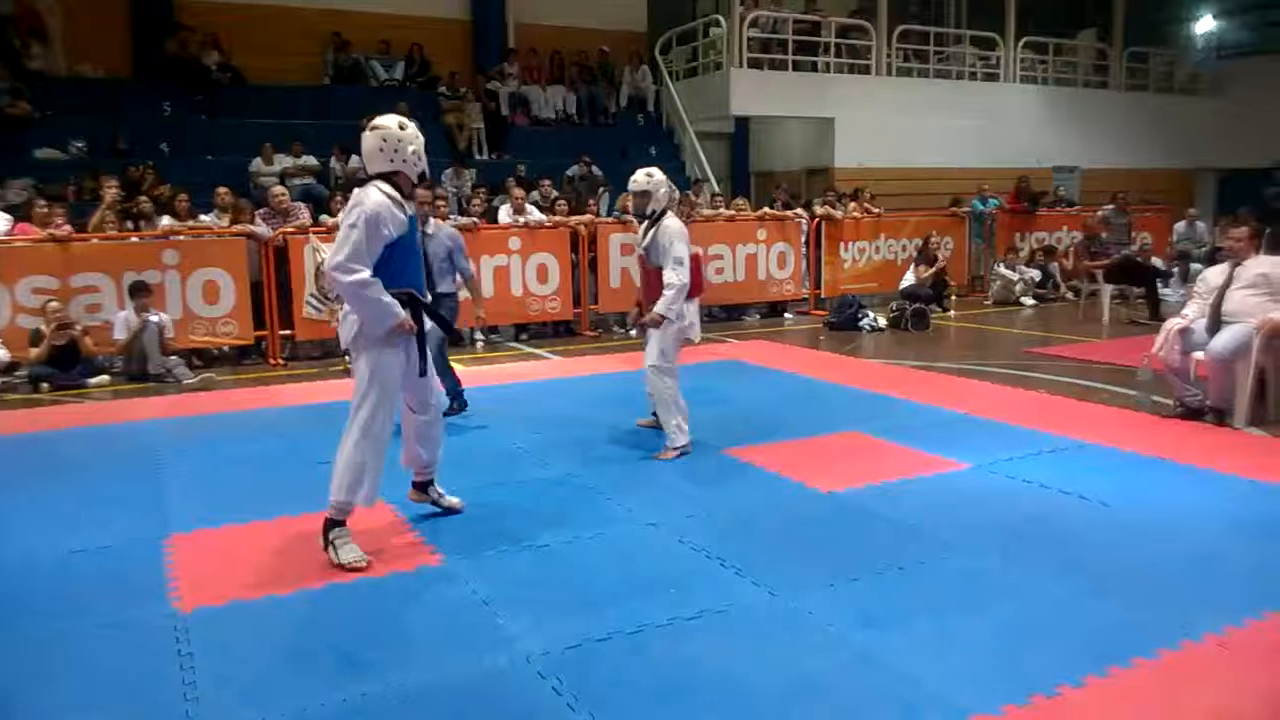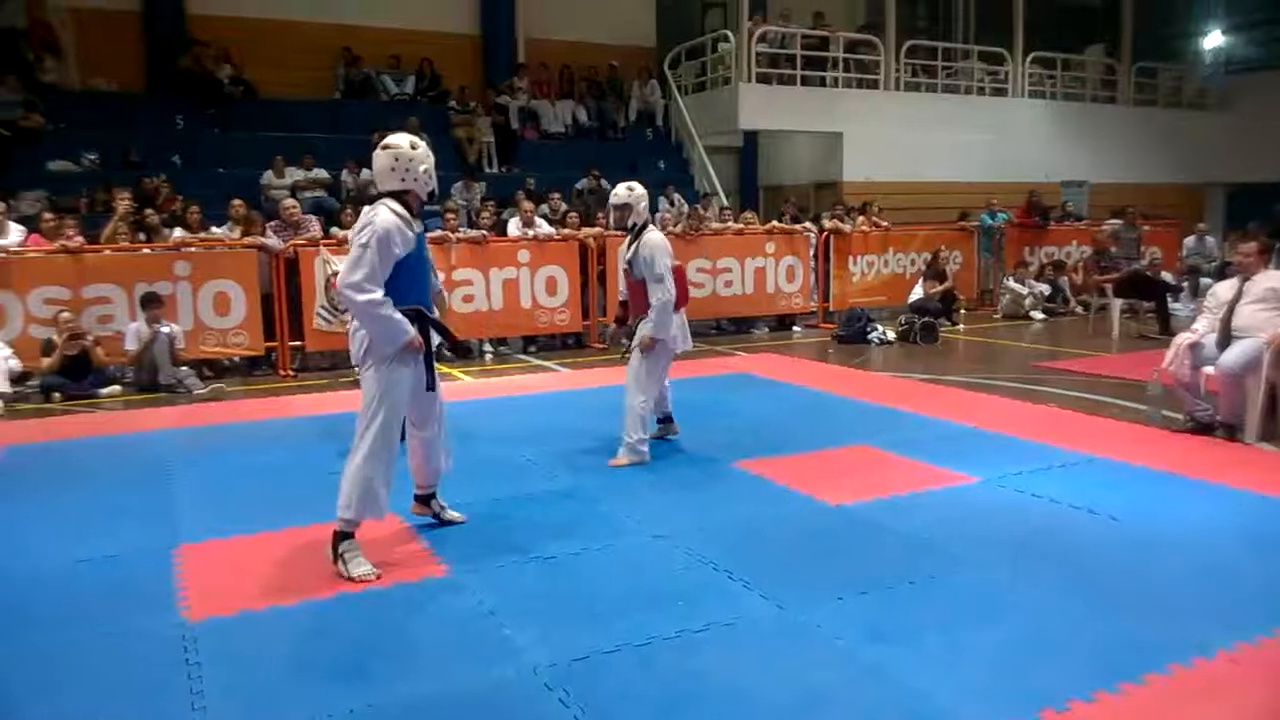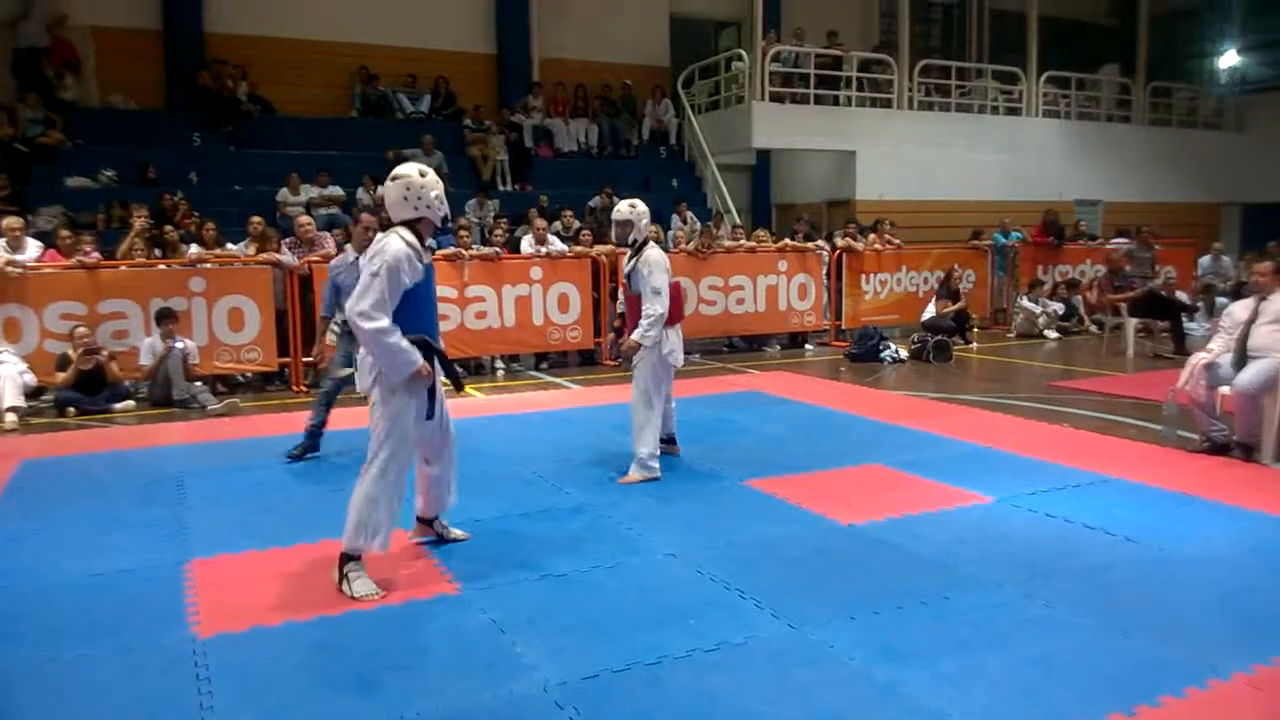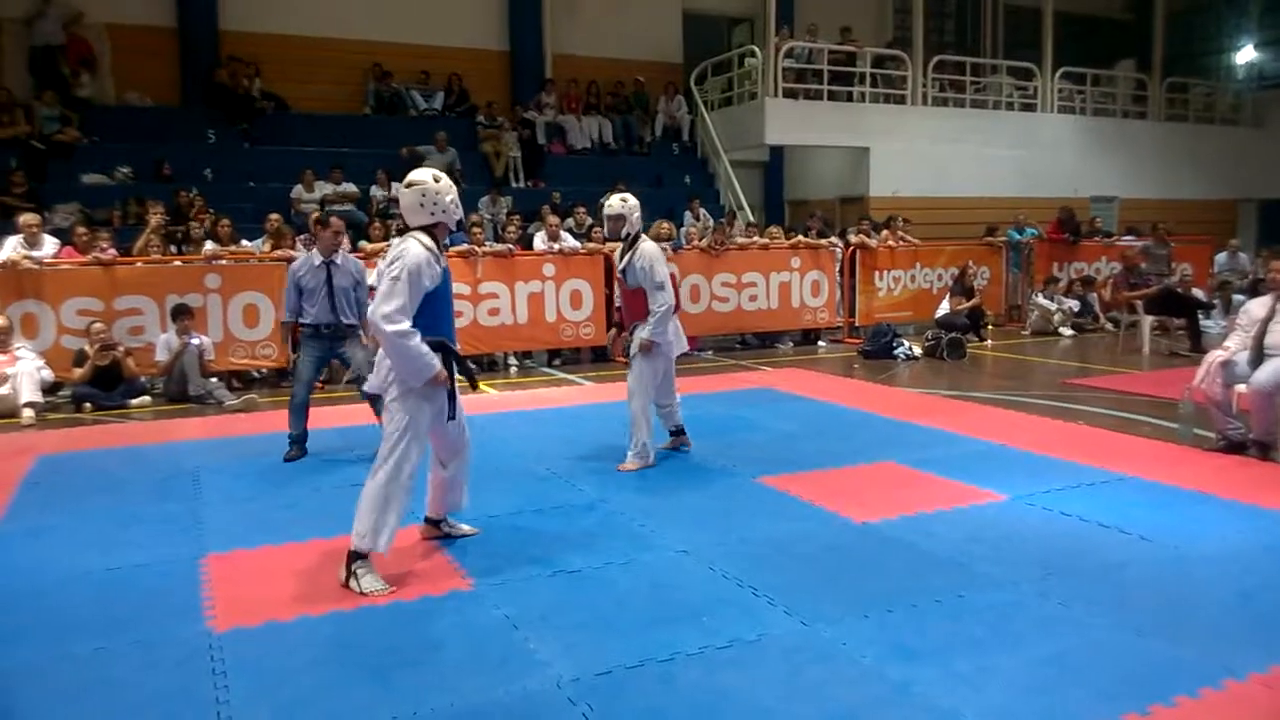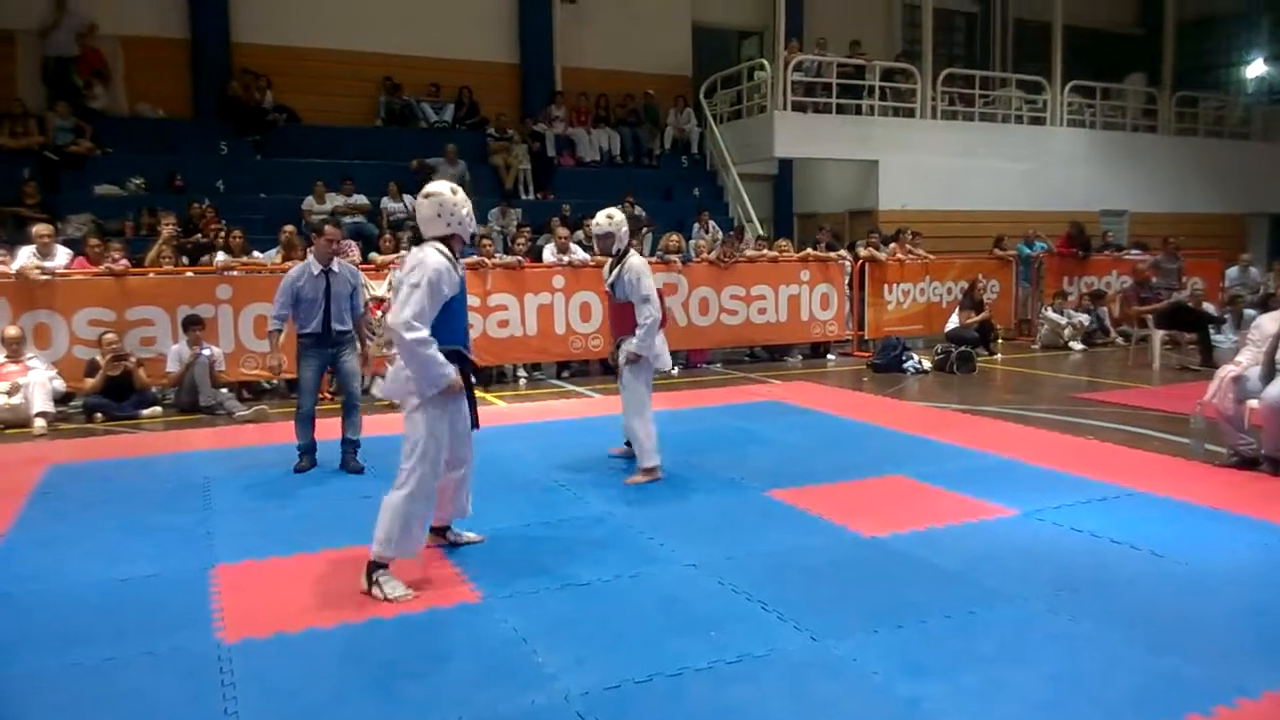
dt=0.3s
person 1, frame 1
left shoulder: (398, 203)
right shoulder: (371, 205)
right elbow: (342, 270)
right wrist: (390, 316)
left hip: (406, 323)
right hip: (380, 330)
left knee: (427, 402)
right knee: (370, 420)
left ankle: (424, 484)
right ankle: (335, 525)
person 1, frame 2
left shoulder: (407, 220)
right shoulder: (383, 223)
right elbow: (355, 288)
left wrist: (434, 290)
right wrist: (402, 334)
left hip: (411, 337)
right hip: (389, 344)
left knee: (428, 419)
right knee: (379, 434)
left ankle: (426, 497)
right ankle: (345, 540)
person 1, frame 3
left shoulder: (416, 250)
right shoulder: (393, 252)
right elbow: (363, 316)
right wrist: (410, 365)
left hip: (418, 368)
right hip: (398, 374)
left knee: (438, 447)
right knee: (388, 461)
left ankle: (429, 520)
right ankle: (351, 561)
person 1, frame 4
left shoulder: (430, 252)
right shoulder: (413, 257)
right elbow: (386, 321)
right wrist: (426, 369)
left hip: (434, 372)
right hip: (411, 378)
left knee: (453, 448)
right knee: (396, 463)
left ankle: (436, 520)
right ankle: (357, 559)
person 1, frame 5
left shoulder: (443, 262)
right shoulder: (432, 265)
right elbow: (404, 327)
left wrist: (451, 373)
right wrist: (442, 376)
left hip: (446, 379)
right hip: (431, 384)
left knee: (458, 456)
right knee: (420, 471)
left ankle: (441, 528)
right ankle: (378, 567)
person 2, frame 1
left shoulder: (671, 228)
right shoulder: (649, 226)
left elbow: (680, 278)
left wrist: (662, 312)
right wrist: (641, 306)
left hip: (673, 310)
right hip: (659, 308)
left knee: (658, 368)
right knee: (657, 366)
left ankle: (678, 440)
right ankle: (661, 415)
person 2, frame 2
left shoulder: (652, 243)
right shoulder: (631, 240)
left elbow: (664, 294)
left wrist: (651, 333)
right wrist: (620, 320)
left hip: (660, 323)
right hip: (649, 321)
left knee: (638, 384)
right knee: (654, 377)
left ankle: (635, 449)
right ankle: (666, 421)
person 2, frame 3
left shoulder: (652, 258)
right shoulder: (633, 255)
left elbow: (658, 307)
left wrist: (638, 339)
right wrist: (619, 331)
left hip: (656, 338)
right hip: (649, 337)
left knee: (644, 399)
right knee: (659, 394)
left ankle: (646, 466)
right ankle: (668, 442)
person 2, frame 4
left shoulder: (647, 252)
right shoulder: (622, 251)
left elbow: (665, 300)
left wrist: (650, 335)
right wrist: (619, 327)
left hip: (652, 331)
right hip: (641, 329)
left knee: (638, 391)
right knee: (660, 387)
left ankle: (641, 454)
right ankle: (678, 435)
person 2, frame 5
left shoulder: (635, 266)
right shoulder: (612, 266)
left elbow: (651, 312)
left wrist: (638, 348)
right wrist: (617, 344)
left hip: (639, 344)
right hip: (627, 342)
left knee: (636, 404)
right knee: (633, 400)
left ankle: (650, 466)
right ankle: (633, 445)
person 3, frame 1
left shoulder: (449, 235)
left elbow: (467, 272)
left wrist: (478, 305)
left hip: (444, 302)
left knee: (430, 353)
right knee: (436, 355)
right ankle: (457, 397)
person 3, frame 2
left shoulder: (413, 249)
right shoulder: (369, 252)
left elbow: (433, 287)
right elbow: (361, 289)
left wrist: (443, 319)
left hip: (407, 317)
right hip: (382, 319)
left knee: (402, 370)
person 3, frame 3
right shoulder: (338, 265)
right elbow: (327, 307)
right wrist: (319, 343)
right hip: (349, 332)
right knee: (329, 387)
right ankle: (311, 439)
person 3, frame 4
left shoulder: (354, 267)
right shoulder: (299, 268)
left elbow: (363, 309)
right elbow: (290, 312)
right wrist: (284, 348)
left hip: (348, 335)
right hip: (313, 337)
right knee: (300, 394)
right ankle: (298, 443)
person 3, frame 5
left shoulder: (350, 274)
right shoulder: (296, 277)
left elbow: (358, 312)
right elbow: (278, 317)
left wrist: (364, 344)
right wrist: (274, 353)
left hip: (344, 342)
right hip: (312, 345)
left knee: (353, 398)
right knee: (306, 404)
left ankle: (349, 454)
right ankle: (307, 454)
person 4, frame 1
right shoulder: (1212, 272)
right elbow: (1198, 302)
right wrist: (1184, 318)
left hip: (1246, 325)
right hip: (1210, 324)
left knee: (1217, 351)
right knee: (1170, 342)
left ankle: (1218, 407)
right ankle: (1192, 402)
person 4, frame 2
right shoulder: (1221, 287)
right elbow: (1208, 316)
right wrist: (1195, 333)
left hip: (1256, 340)
right hip: (1220, 339)
left knee: (1227, 366)
right knee: (1181, 358)
left ankle: (1229, 422)
right ankle: (1203, 417)
person 4, frame 3
right shoulder: (1237, 307)
right elbow: (1223, 337)
right wrist: (1210, 352)
right hip: (1236, 359)
left knee: (1243, 387)
left ankle: (1246, 443)
right ankle: (1218, 438)
person 4, frame 4
right shoulder: (1254, 304)
right elbow: (1241, 331)
right wrist: (1226, 350)
right hip: (1253, 356)
left knee: (1260, 383)
right knee: (1213, 374)
left ankle: (1263, 439)
right ankle: (1234, 435)
person 4, frame 5
right shoulder: (1265, 320)
right elbow: (1252, 349)
right wrist: (1237, 365)
right hip: (1265, 371)
right knee: (1223, 390)
right ankle: (1245, 452)
